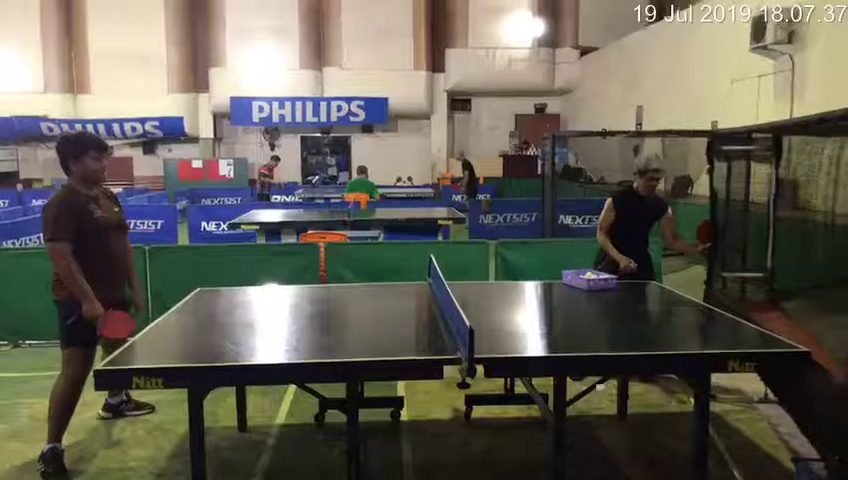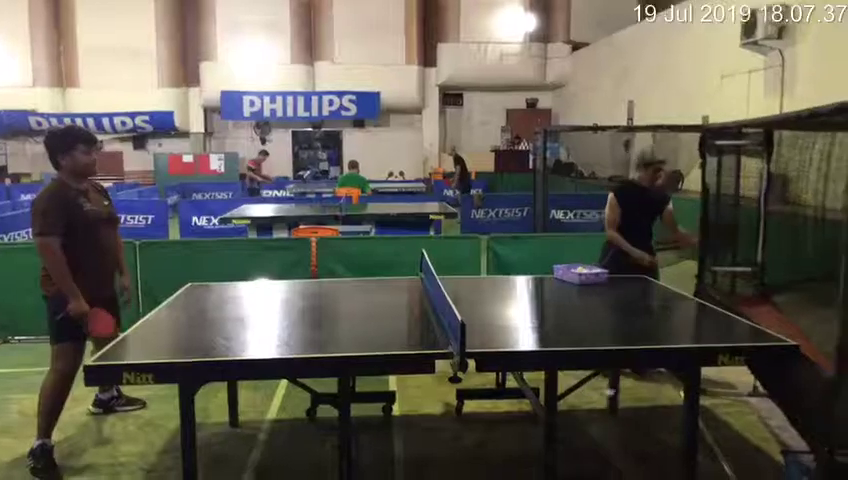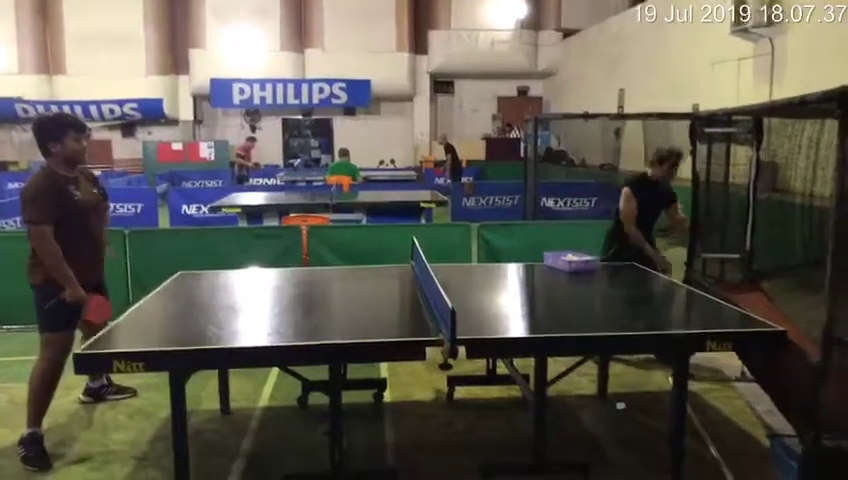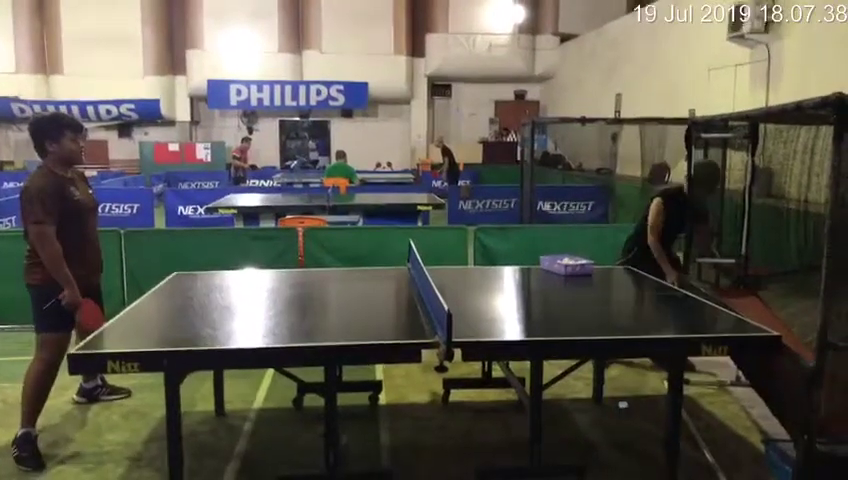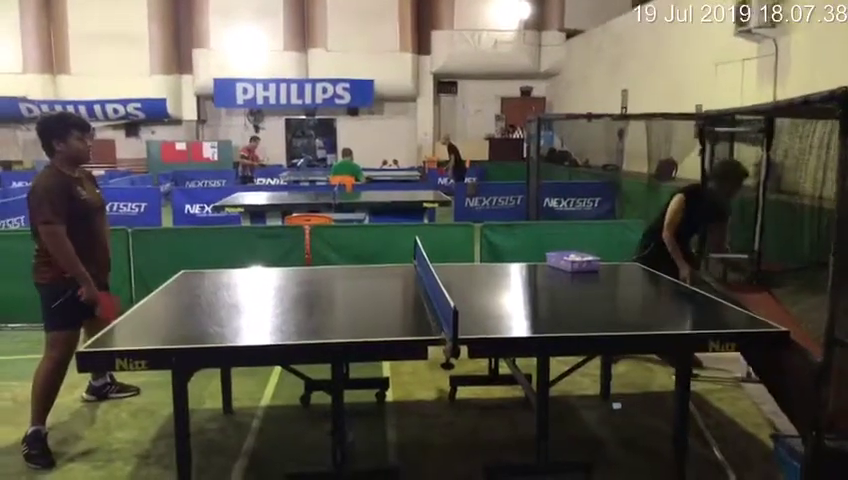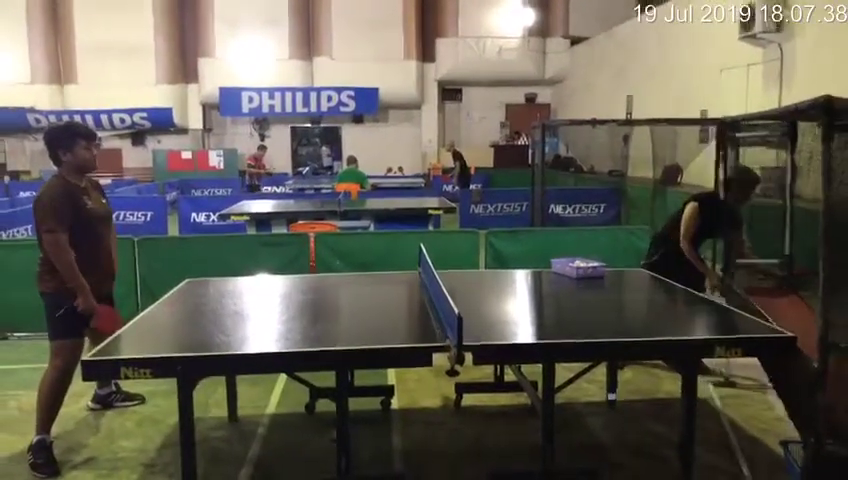
dt=0.3s
person 1, frame 1
left shoulder: (108, 197)
right shoulder: (62, 204)
right elbow: (61, 257)
left wrist: (133, 286)
right wrist: (88, 300)
left hip: (114, 294)
right hip: (81, 302)
left knee: (118, 351)
right knee: (75, 372)
left ankle: (116, 401)
right ankle: (51, 450)
person 1, frame 2
left shoulder: (98, 191)
right shoulder: (51, 198)
left elbow: (112, 235)
right elbow: (49, 251)
left wrist: (123, 274)
right wrist: (73, 297)
left hip: (103, 289)
right hip: (70, 296)
left knee: (108, 345)
right knee: (64, 367)
left ankle: (106, 396)
right ankle: (41, 446)
person 1, frame 3
left shoulder: (86, 176)
right shoulder: (41, 186)
right elbow: (42, 239)
left wrist: (103, 246)
right wrist: (70, 284)
left hip: (91, 276)
right hip: (57, 284)
left knee: (97, 332)
right knee: (53, 354)
left ankle: (97, 384)
right ankle: (31, 435)
person 1, frame 4
left shoulder: (78, 177)
right shoulder: (41, 186)
right elbow: (43, 241)
right wrist: (68, 286)
left hip: (86, 277)
right hip: (54, 284)
left knee: (93, 333)
right knee: (49, 354)
left ankle: (91, 385)
right ankle: (25, 435)
person 1, frame 5
left shoulder: (85, 177)
right shoulder: (48, 185)
right elbow: (55, 240)
left wrist: (98, 274)
right wrist: (84, 282)
left hip: (93, 275)
right hip: (63, 282)
left knee: (100, 330)
right knee: (59, 352)
left ankle: (100, 383)
right ankle: (35, 433)
person 1, frame 6
left shoulder: (93, 187)
right shoulder: (54, 194)
right elbow: (57, 248)
left wrist: (109, 272)
right wrist: (82, 292)
left hip: (98, 285)
right hip: (67, 291)
left knee: (105, 339)
right knee: (63, 361)
left ankle: (105, 392)
right ankle: (40, 442)
person 2, frame 1
left shoulder: (660, 206)
right shoulder: (617, 200)
left elbow: (671, 240)
right elbow: (601, 234)
left wrist: (696, 249)
right wrist: (619, 258)
left hip: (641, 264)
right hip: (612, 264)
person 2, frame 2
left shoulder: (662, 198)
right shoulder: (619, 194)
left elbow: (675, 230)
right elbow: (610, 231)
left wrist: (697, 241)
right wrist: (635, 253)
left hip: (645, 257)
right hip: (617, 256)
person 2, frame 3
left shoulder: (668, 195)
right shoulder: (630, 189)
left elbow: (681, 224)
right elbow: (629, 228)
right wrist: (654, 255)
left hip: (644, 250)
right hip: (620, 248)
person 2, frame 4
left shoulder: (697, 210)
right shoulder: (663, 200)
left elbow: (702, 243)
right elbow: (652, 238)
right wrist: (668, 271)
left hip: (663, 253)
right hip: (640, 253)
person 2, frame 5
left shoulder: (719, 208)
right shoulder: (686, 196)
left elbow: (717, 244)
right elbow: (667, 232)
right wrist: (682, 266)
left hip: (679, 248)
right hip: (656, 246)
person 2, frame 6
left shoulder: (733, 215)
right shoulder: (699, 203)
left elbow: (739, 248)
right elbow: (685, 242)
right wrist: (709, 273)
left hip: (689, 256)
right hip: (665, 251)
